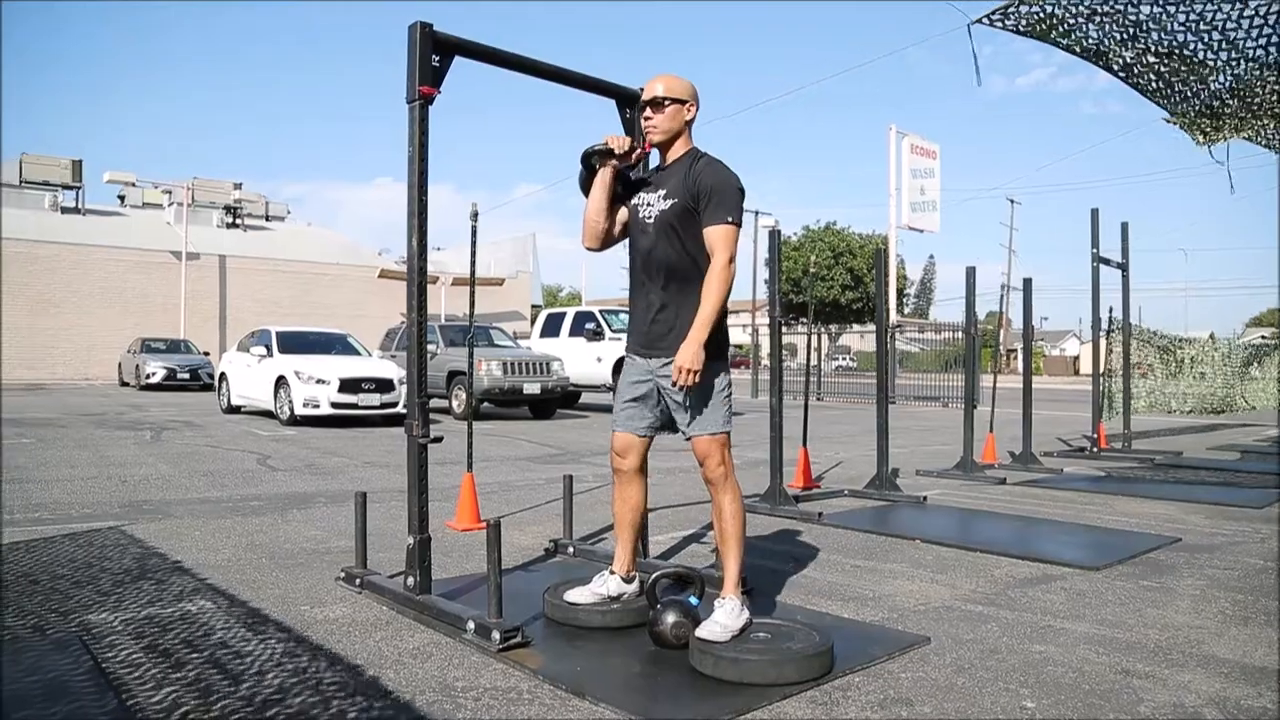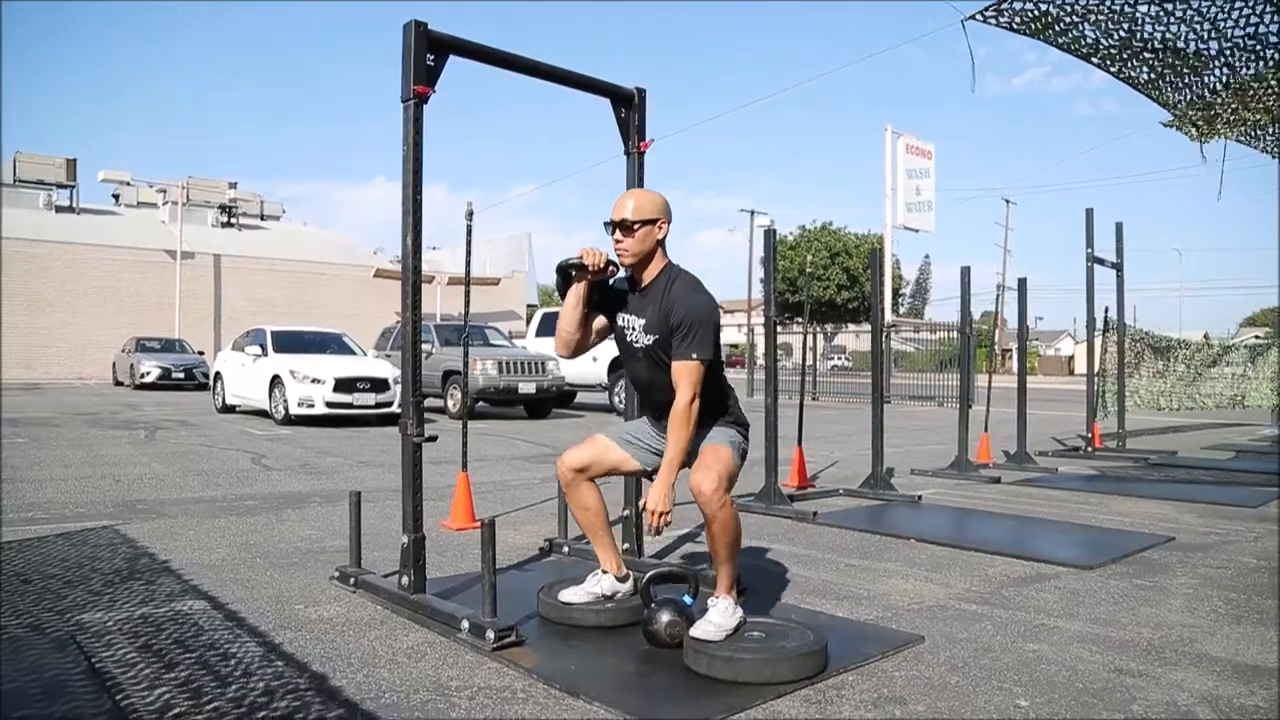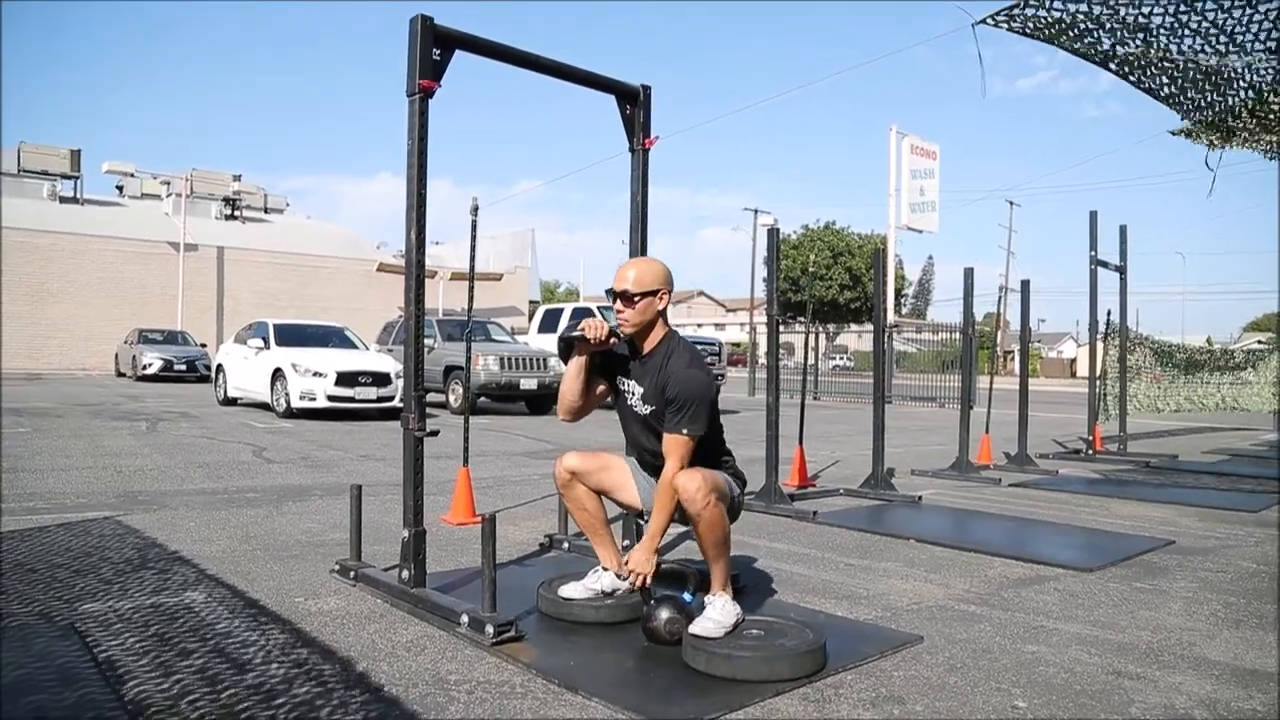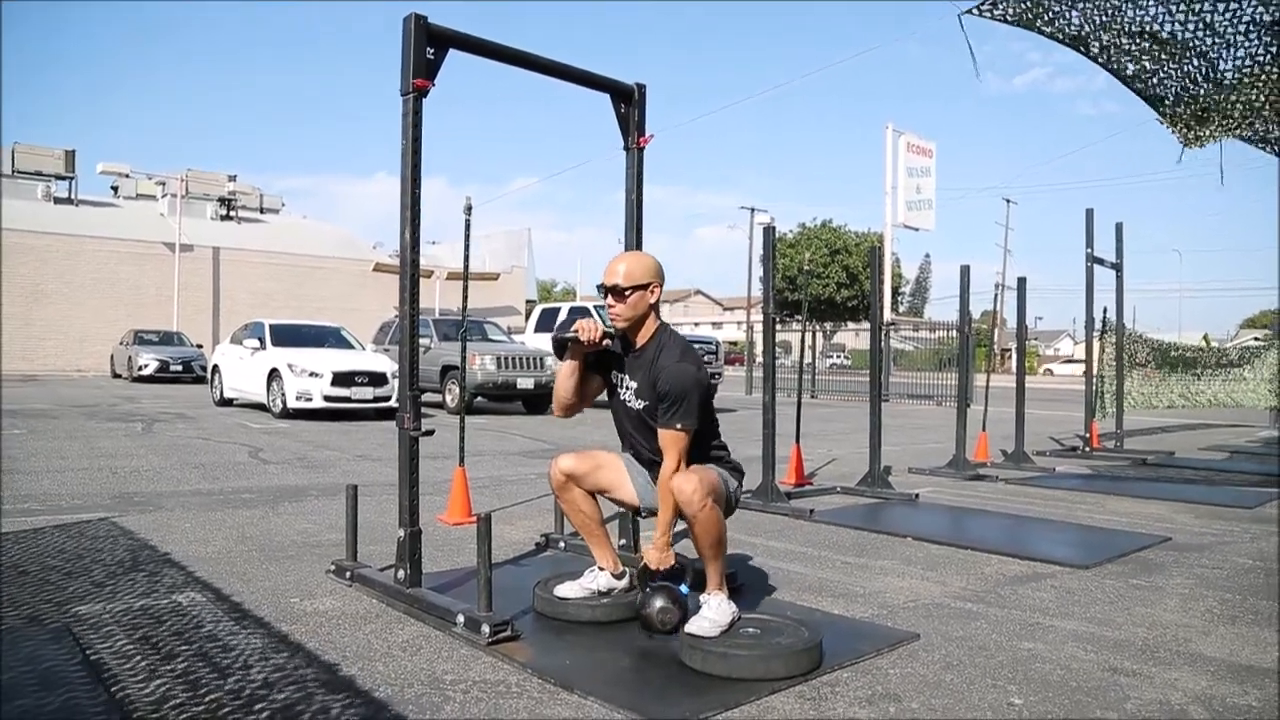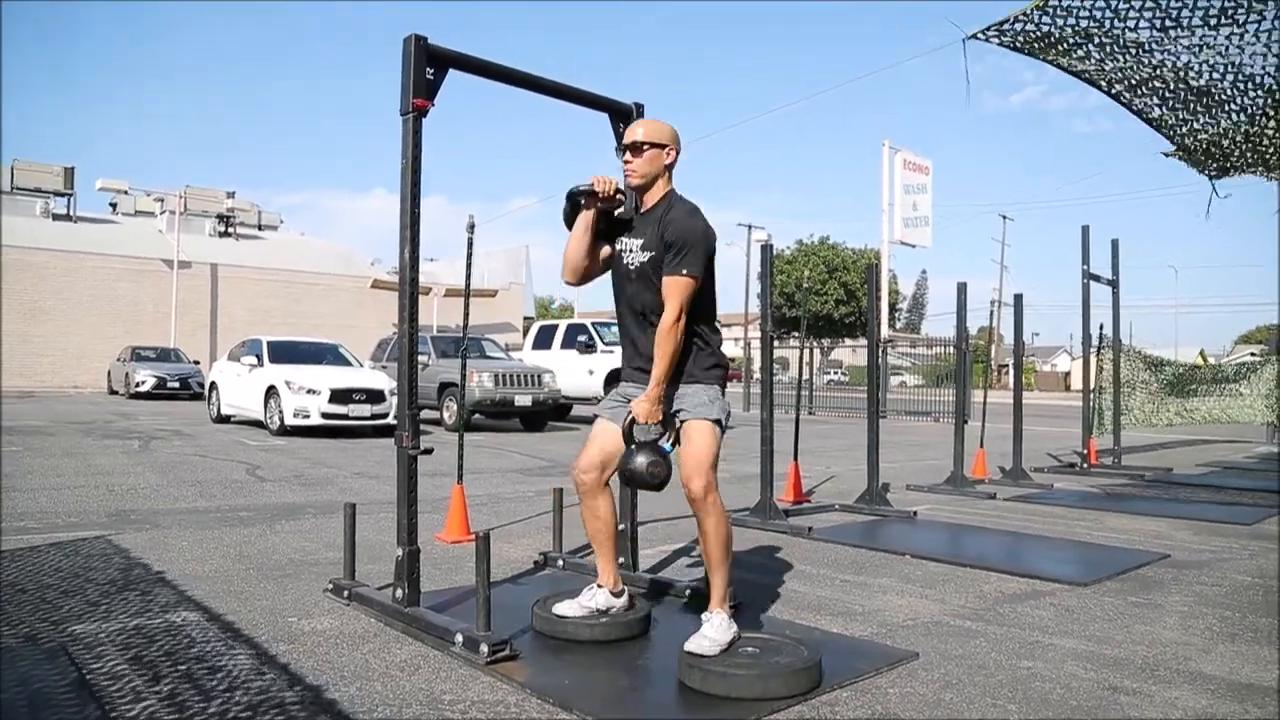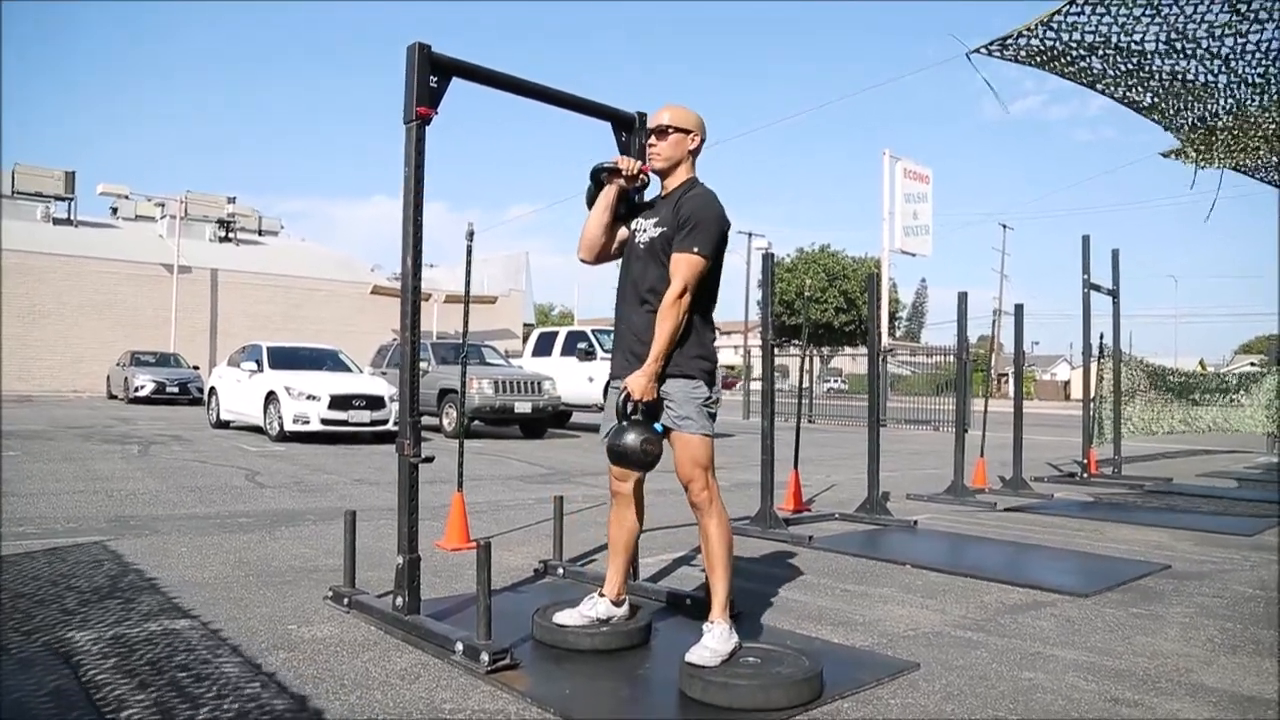
dt=0.7s
person 1, frame 1
left shoulder: (711, 176)
right shoulder: (643, 183)
left elbow: (722, 262)
right elbow: (595, 237)
left wrist: (696, 341)
right wrist: (608, 169)
left hip: (692, 349)
right hip: (642, 350)
left knee: (714, 465)
right knee: (625, 459)
left ankle: (732, 600)
right ankle: (622, 575)
person 1, frame 2
left shoulder: (688, 300)
right shoulder: (618, 292)
left elbow: (688, 400)
right elbow: (567, 346)
left wrist: (663, 482)
right wrist: (580, 284)
left hip: (714, 427)
right hip: (657, 424)
left knee: (706, 485)
right knee: (571, 465)
left ankle: (726, 599)
right ankle: (614, 575)
person 1, frame 3
left shoulder: (686, 371)
right shoulder: (617, 352)
left elbow: (676, 469)
right elbow: (569, 410)
left wrist: (648, 546)
right wrist: (582, 352)
left hip: (713, 482)
left knee: (691, 485)
right knee: (569, 468)
left ankle: (721, 598)
right ankle: (613, 570)
person 1, frame 4
left shoulder: (677, 365)
right shoulder: (612, 347)
left elbow: (676, 464)
right elbow: (564, 407)
left wrist: (661, 542)
right wrist: (577, 352)
left hip: (708, 474)
left knee: (686, 489)
right knee: (564, 470)
left ankle: (717, 597)
right ankle: (611, 571)
person 1, frame 5
left shoulder: (684, 221)
right shoulder: (623, 224)
left elbow: (673, 316)
right elbow: (573, 273)
left wrist: (654, 396)
right wrist: (590, 211)
left hip: (695, 377)
right hip: (637, 375)
left knee: (697, 485)
right knee: (587, 472)
left ankle: (719, 614)
right ankle: (609, 588)
person 1, frame 6
left shoulder: (700, 205)
right shoulder: (645, 210)
left elbow: (679, 293)
right elbow: (589, 252)
left wrist: (651, 369)
right wrist: (613, 188)
left hip: (679, 369)
right hip: (628, 366)
left knee: (699, 489)
right knee: (623, 483)
left ankle: (720, 623)
right ankle: (611, 598)
